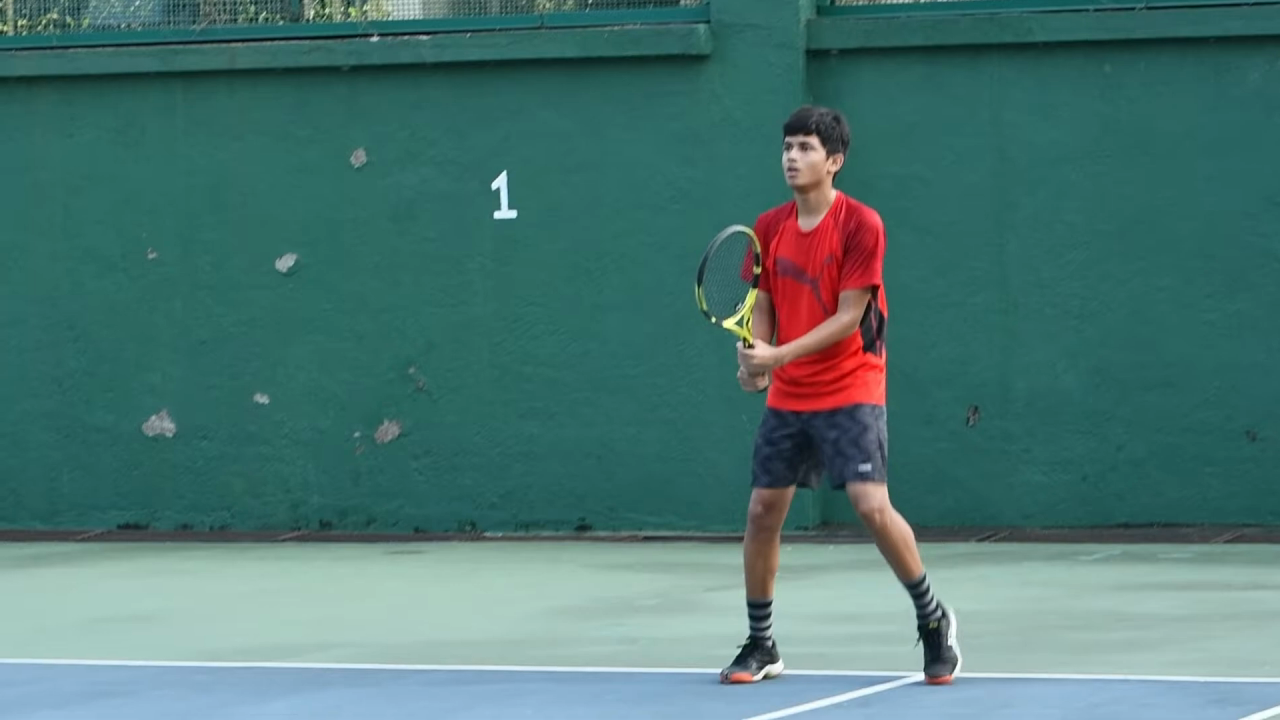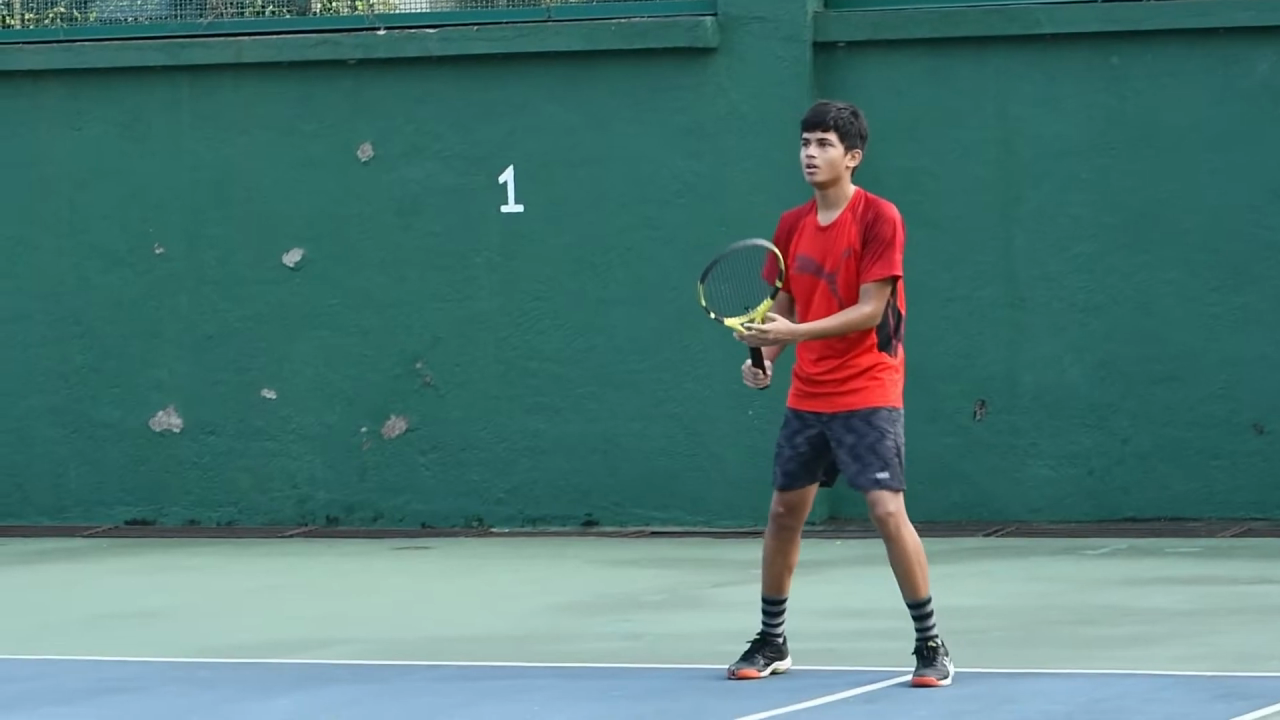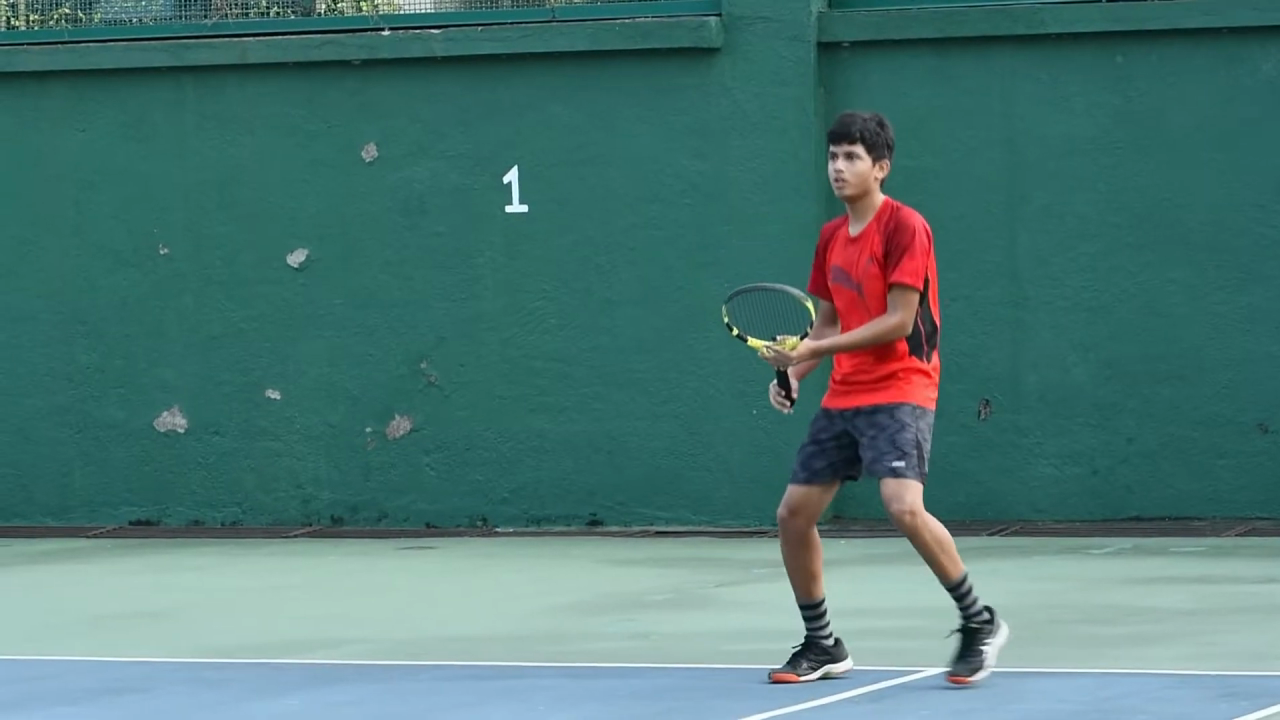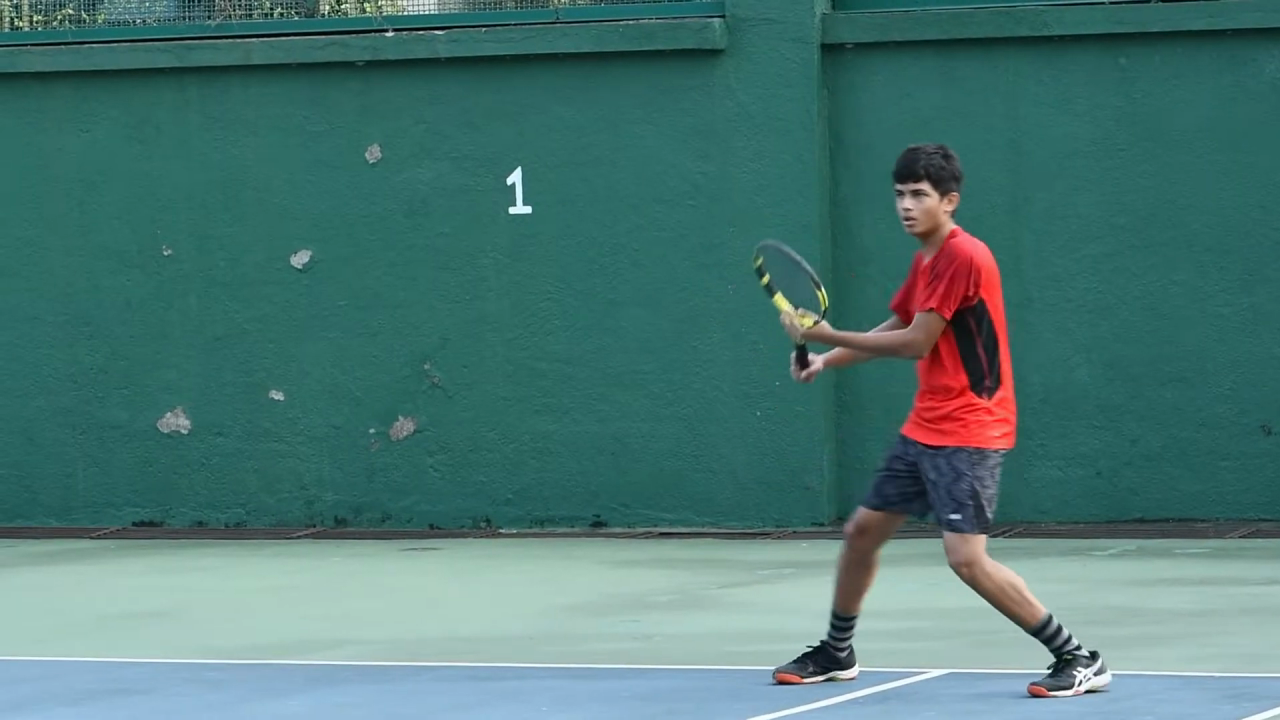
dt=0.5s
person 1, frame 1
left shoulder: (861, 224)
right shoulder: (769, 226)
left elbow: (848, 317)
left wrist: (780, 355)
right wrist: (755, 358)
left hip: (850, 392)
right hip: (787, 397)
left knee: (872, 506)
right knee: (761, 512)
left ankle: (932, 617)
right ankle: (760, 644)
person 1, frame 2
left shoulder: (880, 217)
right shoulder: (790, 226)
left elbow: (871, 311)
left wrist: (792, 332)
right wrist: (764, 354)
left hip: (868, 396)
right hip: (807, 397)
left knee: (888, 513)
right knee: (783, 514)
left ankle: (931, 645)
right ankle: (772, 640)
person 1, frame 3
left shoulder: (905, 226)
right shoulder: (831, 236)
left elbow: (900, 321)
left wrist: (814, 348)
right wrist: (795, 371)
left hip: (900, 392)
right hip: (842, 398)
left knee: (903, 506)
right knee: (793, 517)
left ankle: (979, 621)
right ankle: (822, 644)
person 1, frame 4
left shoulder: (960, 254)
right shoulder: (924, 260)
left elbow: (917, 343)
right elbow: (898, 326)
left wrist: (832, 338)
right wrist: (828, 357)
left hip: (971, 432)
right hip: (923, 429)
left knee: (966, 559)
right knee: (862, 532)
left ankle: (1080, 659)
right ankle: (836, 650)
